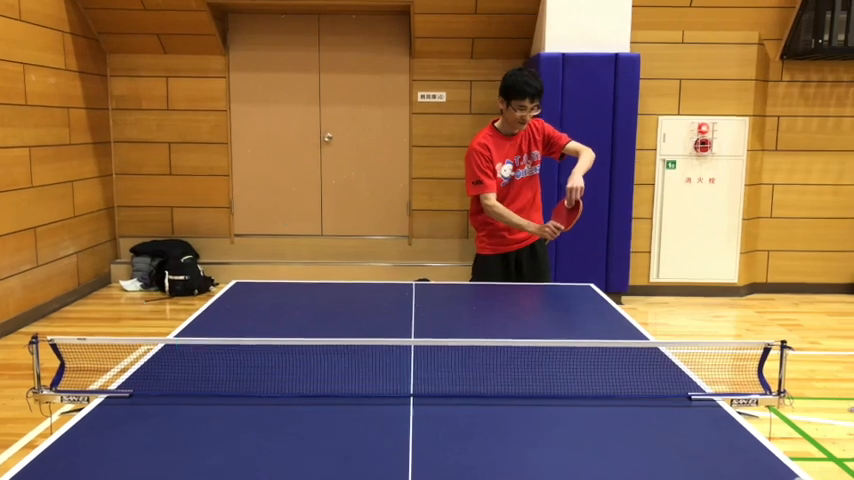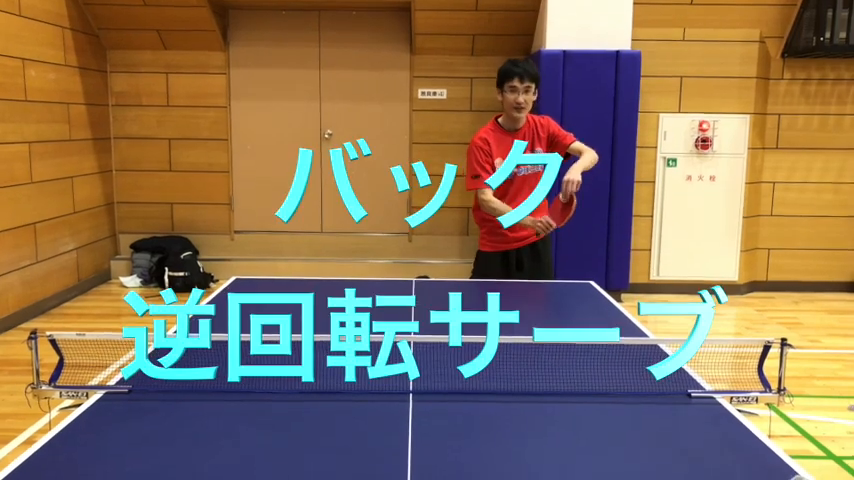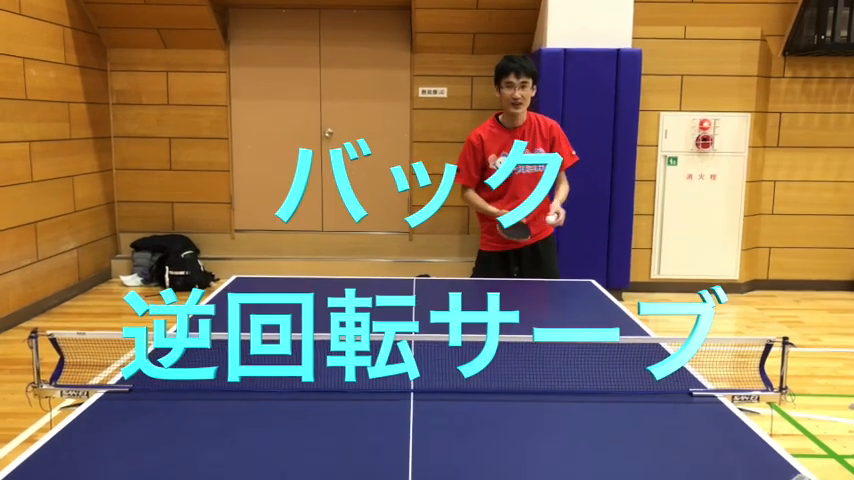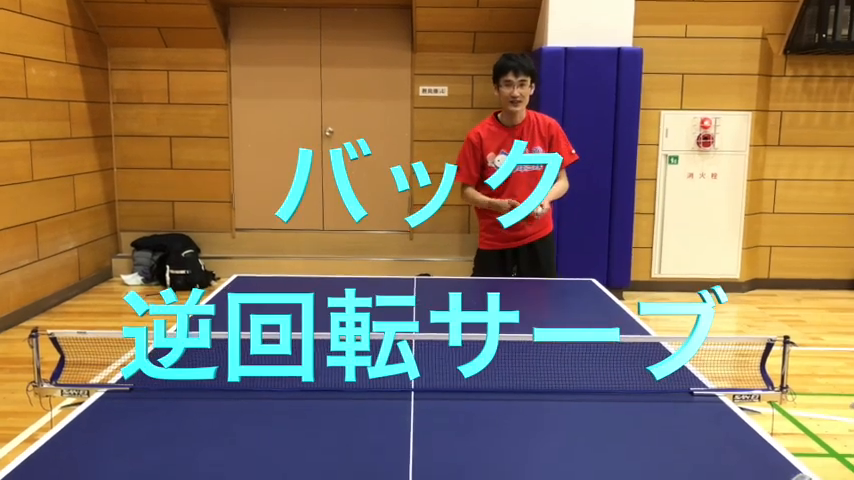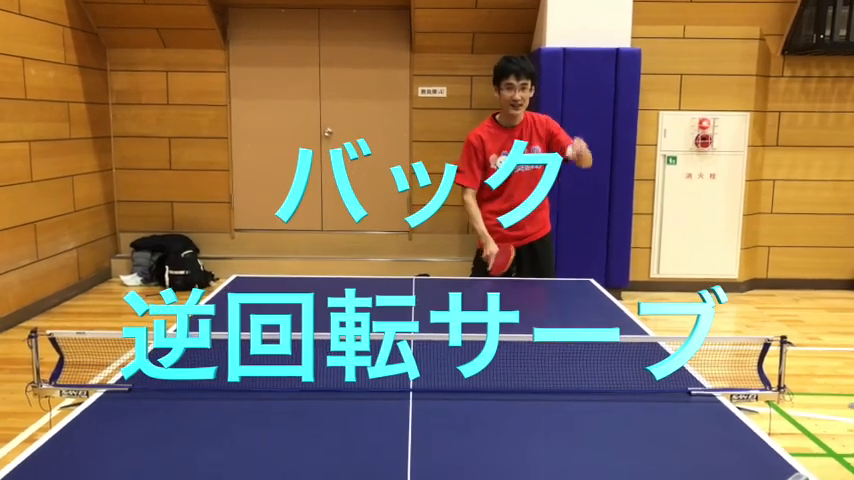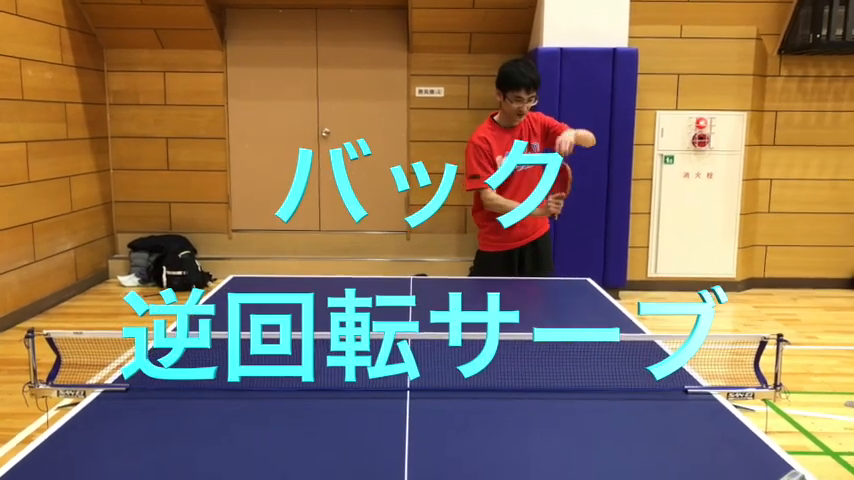
dt=0.4s
person 1, frame 1
left shoulder: (538, 131)
right shoulder: (481, 147)
left elbow: (586, 153)
right elbow: (489, 204)
left wrist: (577, 174)
right wrist: (534, 228)
left hip: (533, 243)
right hip: (494, 246)
person 1, frame 2
left shoulder: (544, 128)
right shoulder: (483, 141)
left elbow: (591, 156)
right elbow: (485, 198)
left wrist: (574, 173)
right wrist: (526, 221)
left hip: (536, 240)
right hip: (496, 243)
person 1, frame 3
left shoulder: (550, 130)
right shoulder: (480, 138)
left elbow: (561, 181)
right elbow: (467, 191)
left wrist: (557, 203)
right wrist: (496, 214)
left hip: (540, 238)
right hip: (496, 241)
person 1, frame 4
left shoulder: (548, 128)
right shoulder: (479, 136)
left elbow: (562, 180)
right elbow: (467, 189)
left wrist: (547, 198)
right wrist: (498, 205)
left hip: (538, 236)
right hip: (494, 239)
person 1, frame 5
left shoulder: (543, 126)
right shoulder: (479, 138)
left elbow: (586, 162)
right elbow: (468, 197)
left wrist: (580, 152)
right wrist: (487, 240)
left hip: (538, 236)
right hip: (495, 241)
person 1, frame 6
left shoulder: (538, 124)
right shoulder: (481, 140)
left elbow: (589, 139)
right elbow: (489, 199)
left wrist: (571, 136)
right wrist: (537, 210)
left hip: (536, 236)
right hip: (496, 242)
